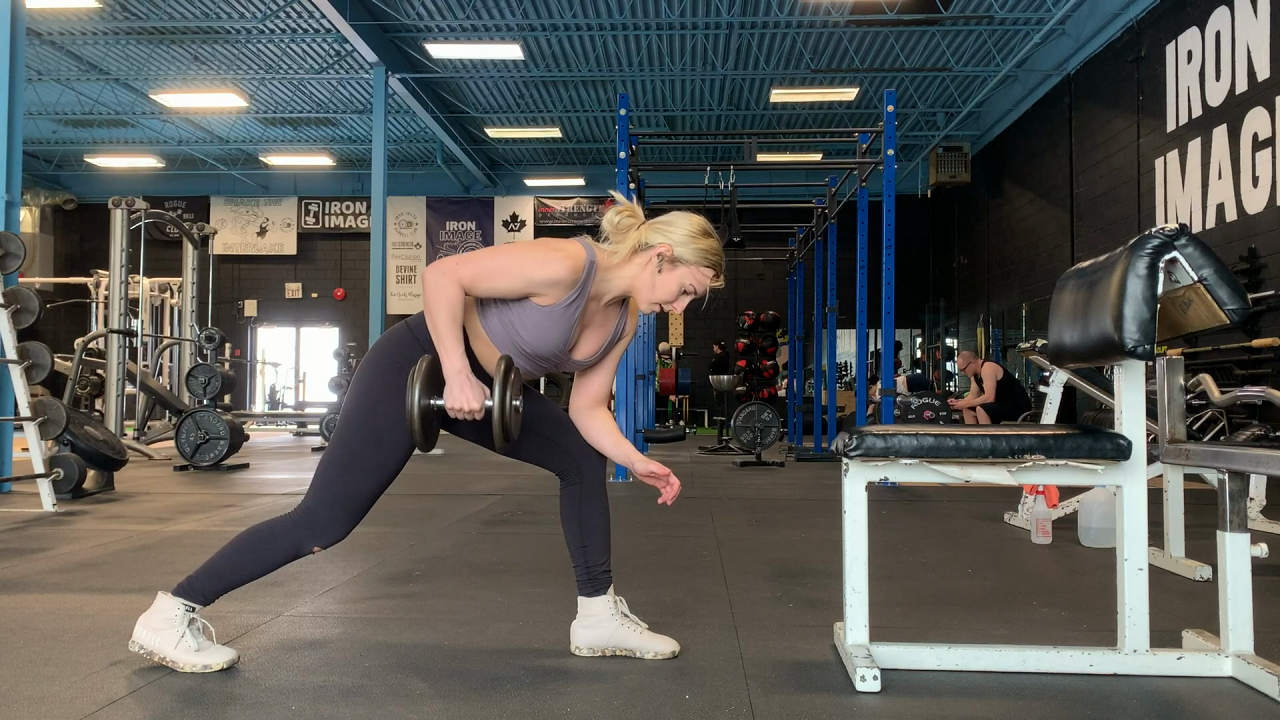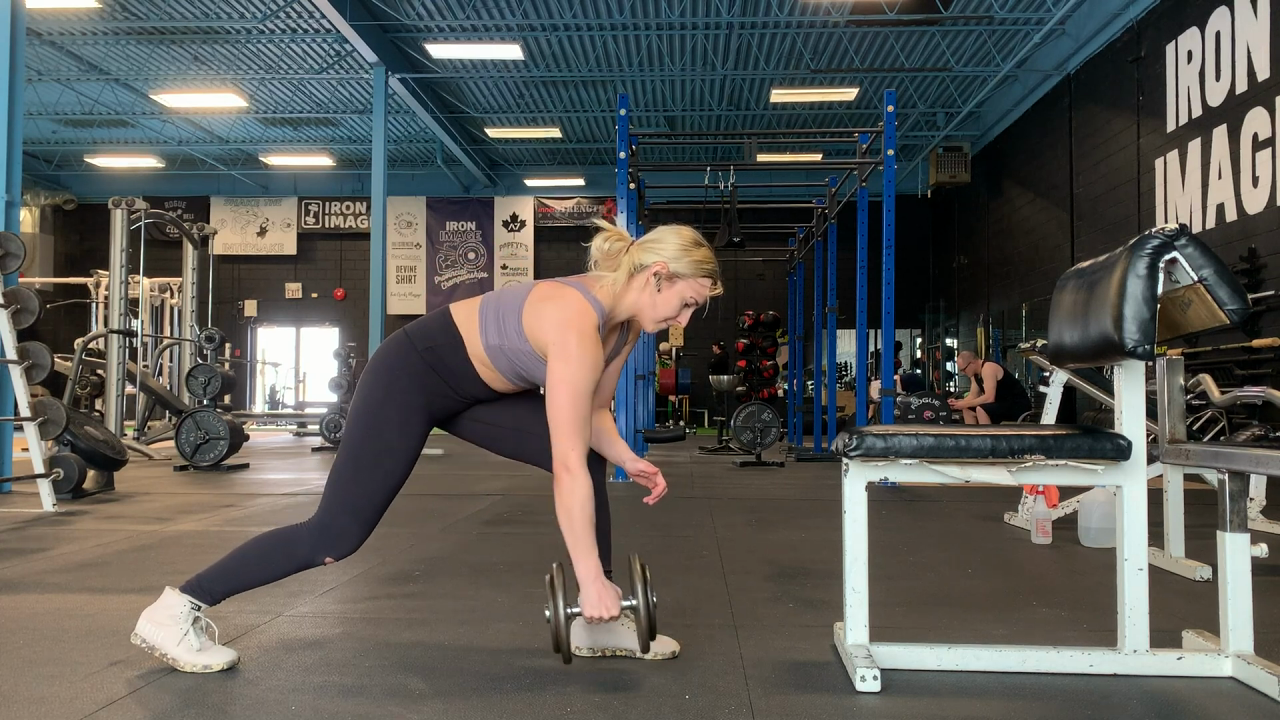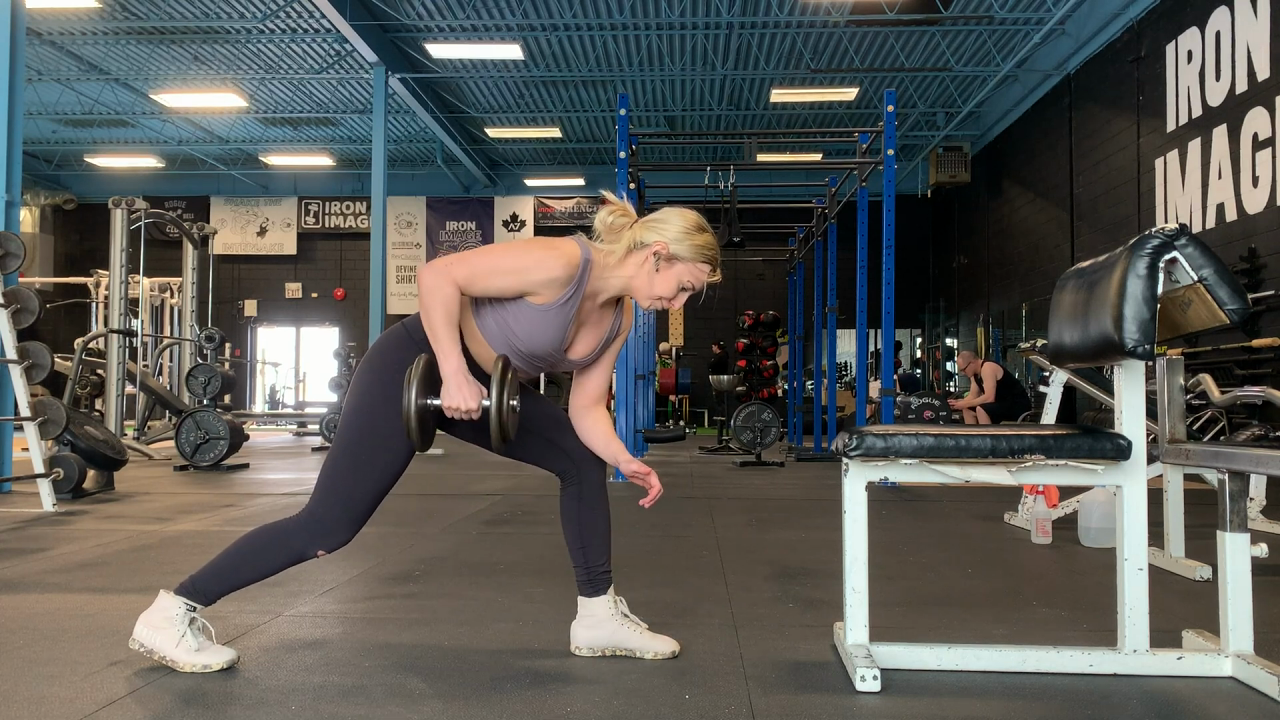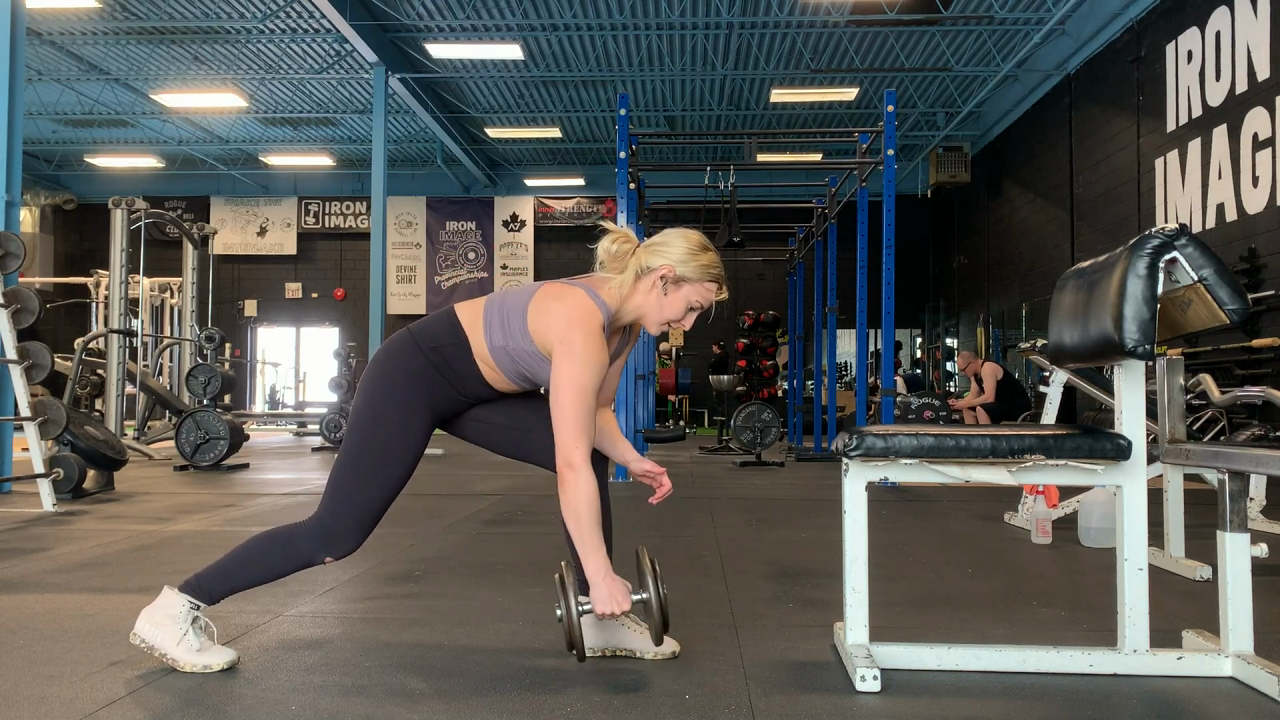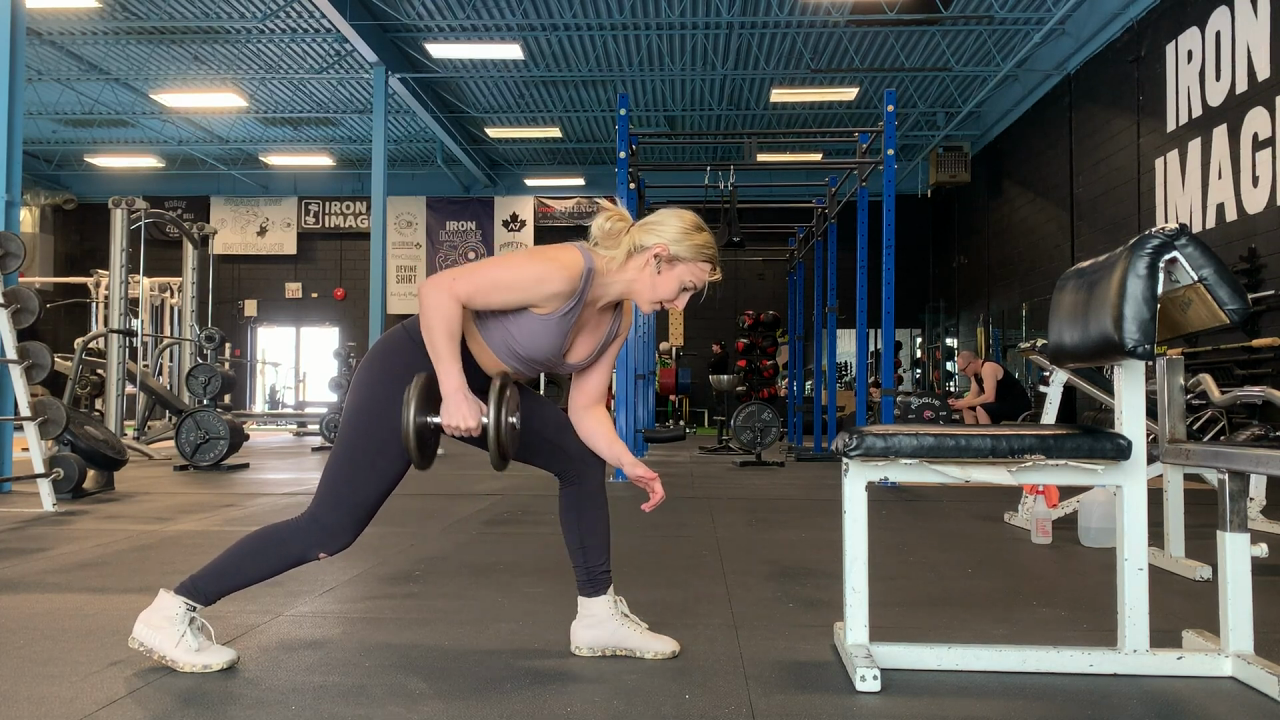
dt=1s
person 1, frame 1
left shoulder: (623, 318)
right shoulder: (564, 263)
left elbow: (588, 409)
right elbow: (441, 276)
left wrist: (636, 461)
right wrist: (458, 376)
left hip: (479, 381)
right hip: (414, 365)
left knee: (584, 458)
right knee: (324, 520)
left ankle: (598, 616)
right ankle: (169, 614)
person 1, frame 2
left shoulder: (627, 324)
right shoulder: (577, 325)
left elbow: (591, 413)
right elbow: (564, 468)
left wrist: (629, 460)
right wrist: (590, 581)
left hip: (476, 387)
right hip: (411, 374)
left knee: (593, 461)
right knee: (337, 533)
left ankle: (597, 625)
right ankle: (174, 612)
person 1, frame 3
left shoulder: (620, 316)
right shoulder: (560, 262)
left elbow: (586, 408)
right elbow: (438, 274)
left wrist: (624, 460)
right wrist: (454, 374)
left hip: (479, 384)
right hip: (416, 366)
left knee: (583, 461)
right knee: (330, 525)
left ankle: (598, 617)
right ankle: (170, 613)
person 1, frame 4
left shoulder: (626, 322)
right shoulder: (582, 324)
left elbow: (591, 416)
right elbow: (572, 467)
left wrist: (633, 460)
right wrist: (601, 577)
left hip: (476, 386)
right hip: (415, 373)
left knee: (593, 456)
right knee: (338, 532)
left ankle: (599, 620)
right ankle: (172, 611)
person 1, frame 5
left shoulder: (619, 316)
right shoulder: (561, 270)
left elbow: (586, 408)
right elbow: (440, 289)
left wrist: (628, 462)
right wrist: (452, 391)
left hip: (481, 383)
right hip: (415, 368)
left knee: (584, 461)
right knee: (332, 526)
left ankle: (598, 617)
right ankle: (170, 613)
